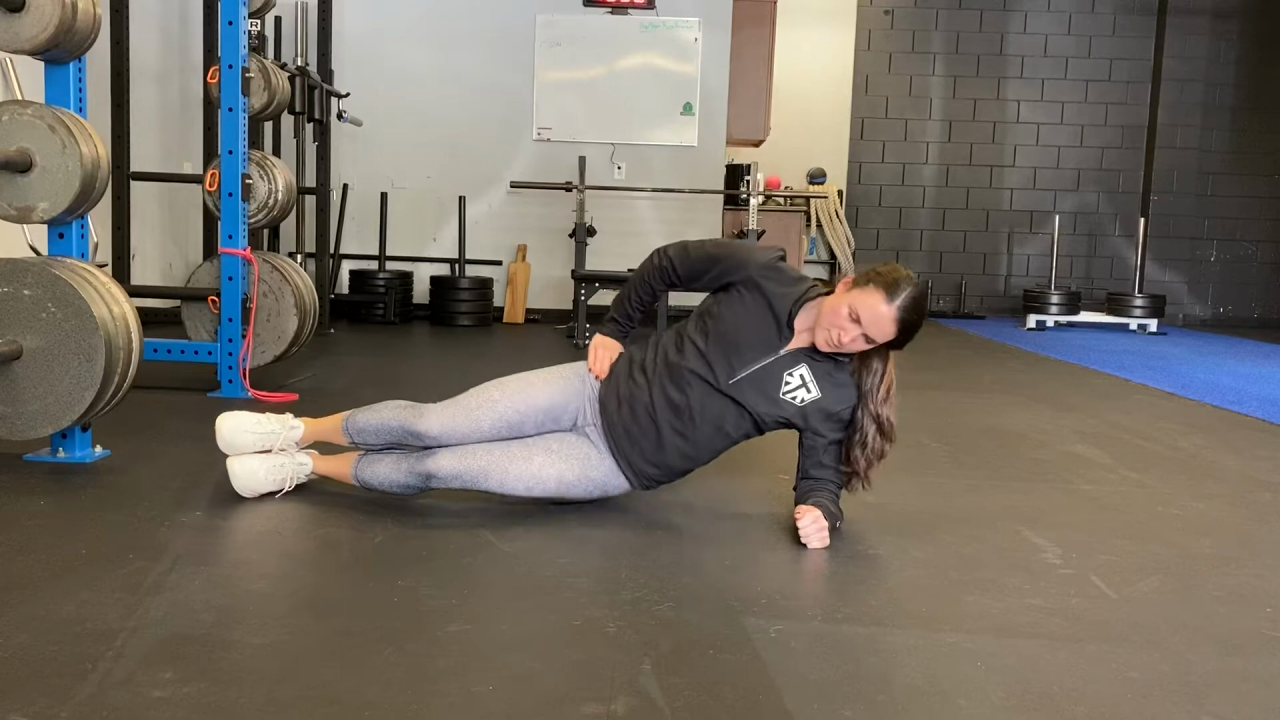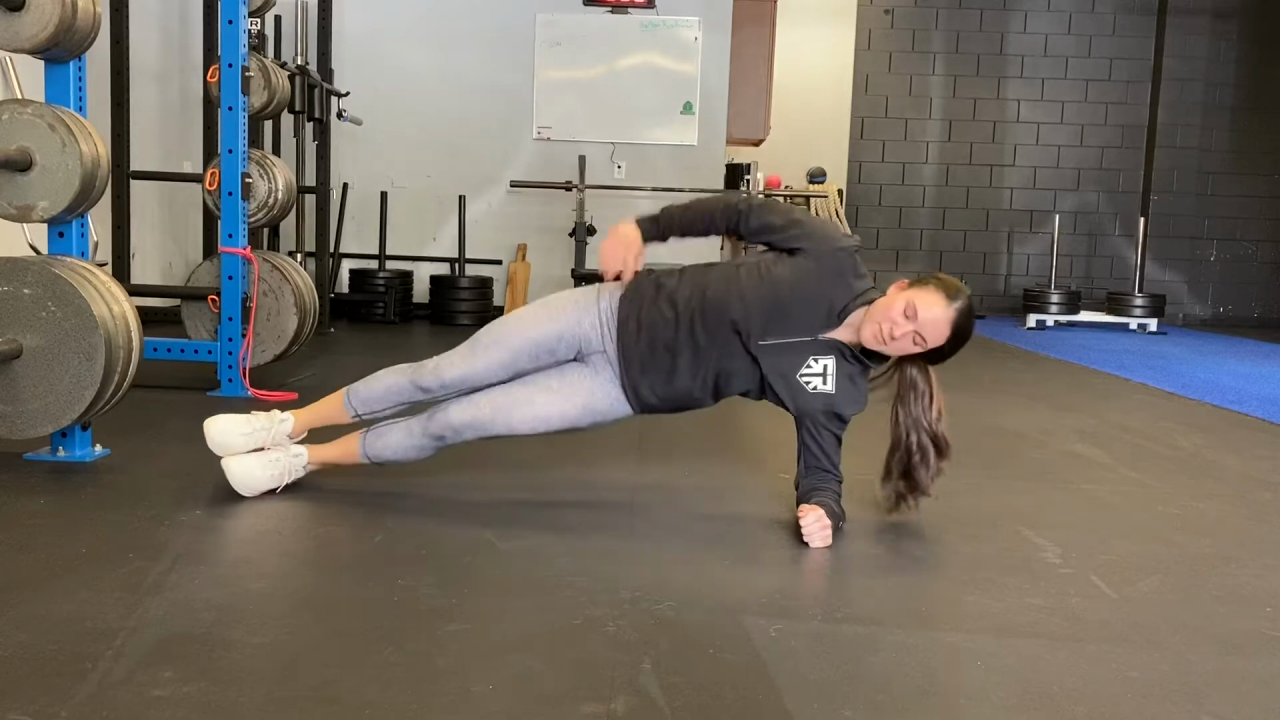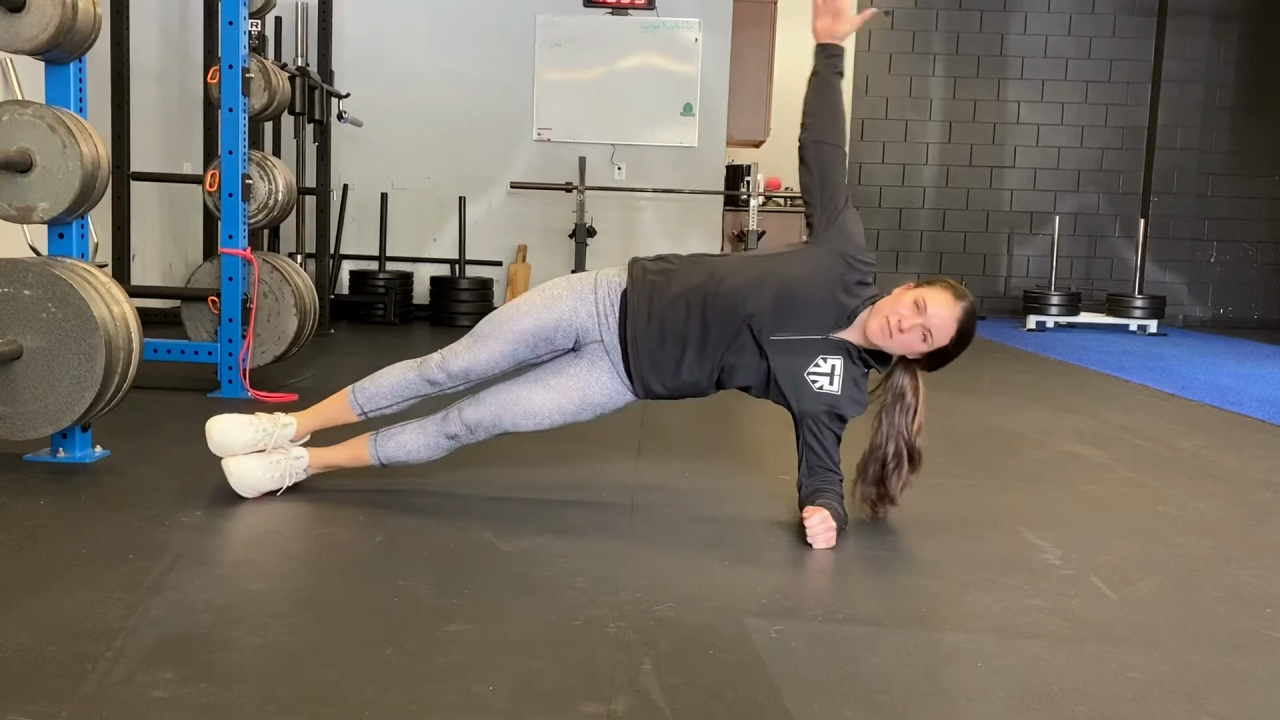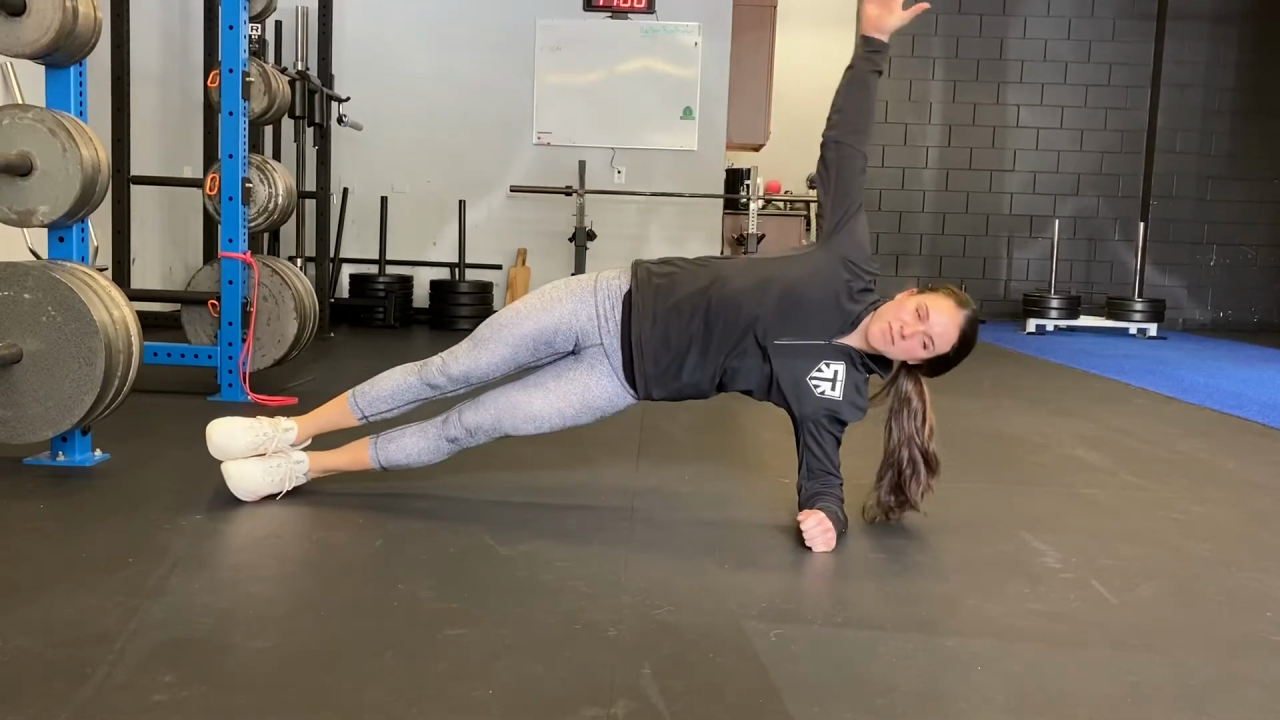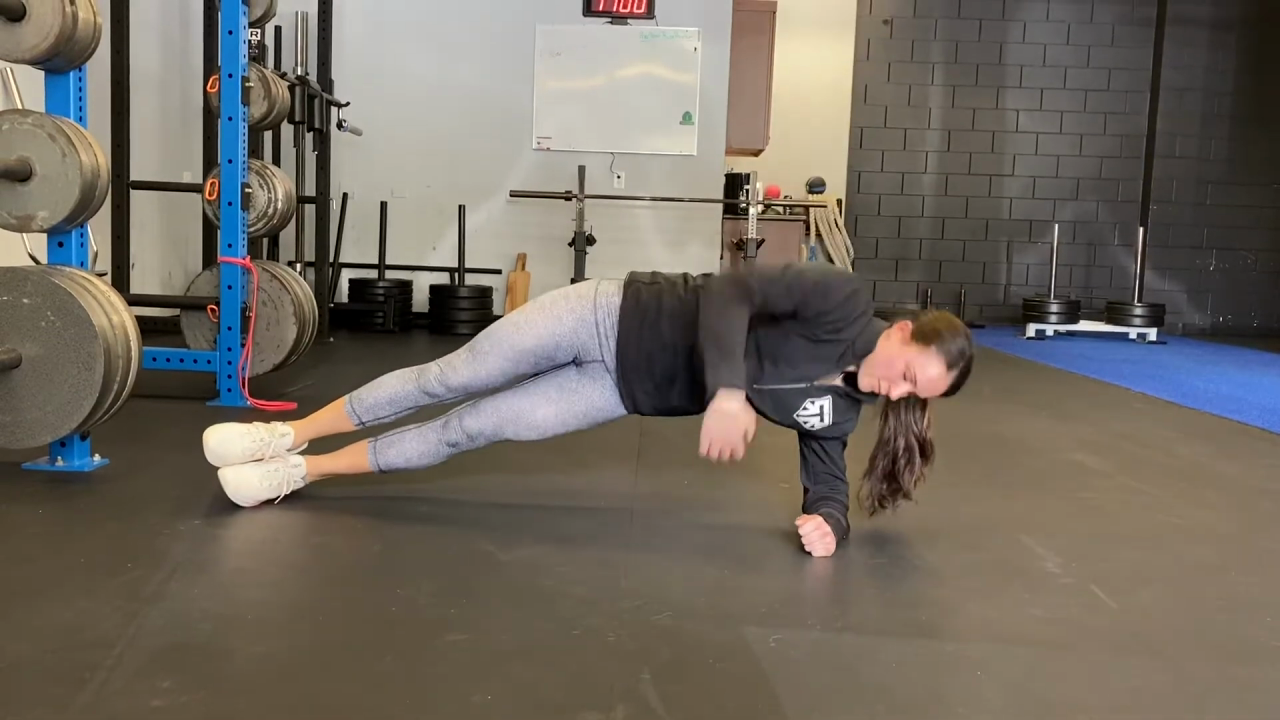
dt=0.5s
person 1, frame 1
left shoulder: (834, 395)
right shoulder: (766, 274)
left elbow: (822, 471)
right elbow: (667, 263)
left wrist: (818, 511)
right wrist: (612, 330)
left hip: (622, 462)
right hip: (604, 388)
left knee: (441, 469)
right knee: (432, 424)
left ankle: (302, 468)
right ankle: (296, 429)
person 1, frame 2
left shoulder: (839, 387)
right shoulder: (837, 260)
left elbow: (820, 463)
right elbow: (738, 210)
left wrist: (819, 507)
right wrist: (643, 229)
left hip: (627, 386)
right hip: (613, 313)
left knee: (458, 422)
right knee: (439, 376)
left ankle: (303, 461)
right ankle: (287, 424)
person 1, frame 3
left shoulder: (835, 386)
right shoulder: (849, 263)
left elbow: (821, 460)
right elbow: (821, 149)
left wrist: (822, 511)
left hip: (626, 374)
right hip: (614, 299)
left knee: (468, 423)
right knee: (447, 370)
left ankle: (302, 464)
right ankle: (288, 427)
person 1, frame 4
left shoulder: (837, 392)
right shoulder: (852, 271)
left elbow: (820, 463)
right elbow: (843, 146)
left wrist: (823, 515)
left hip: (628, 377)
right hip: (616, 303)
left knee: (467, 426)
right knee: (446, 375)
left ankle: (301, 471)
right ankle: (289, 432)
person 1, frame 5
left shoulder: (837, 407)
right shoulder: (839, 298)
left elbow: (824, 474)
right elbow: (726, 297)
left wrist: (824, 519)
right wrist: (727, 392)
left hip: (626, 391)
right hip: (614, 316)
left knee: (470, 430)
right knee: (447, 380)
left ankle: (301, 473)
right ankle: (287, 434)
